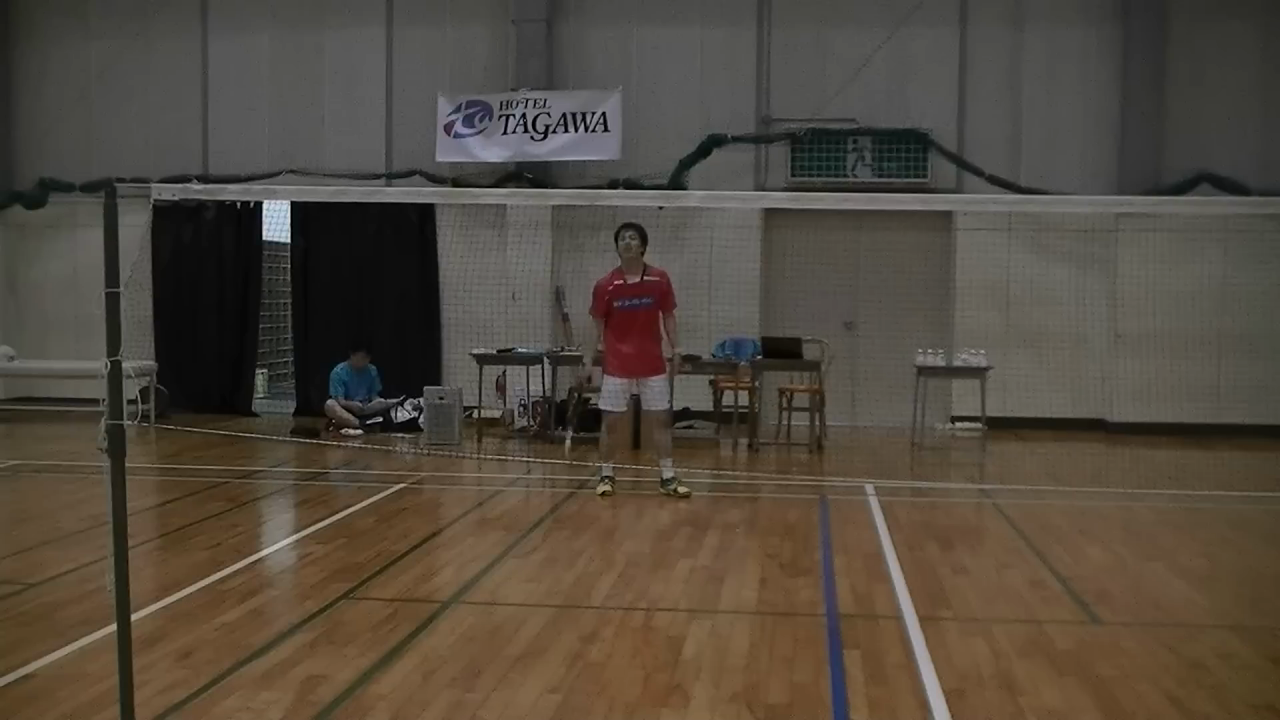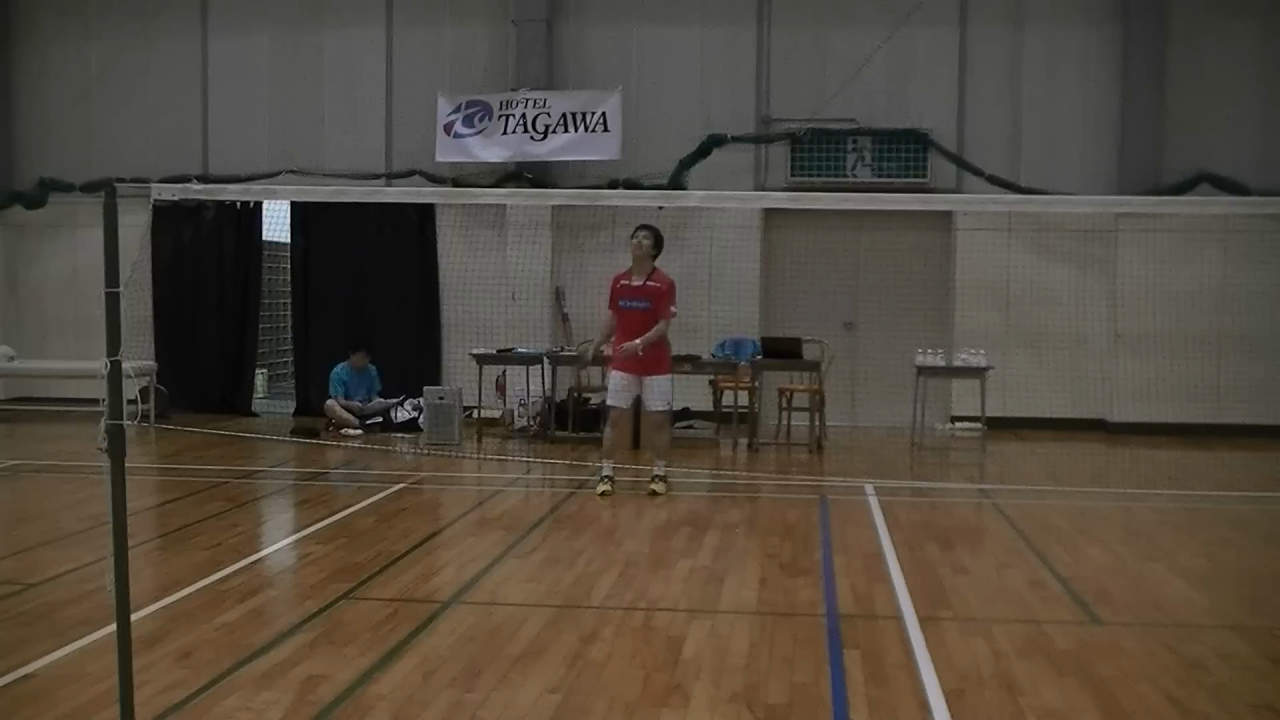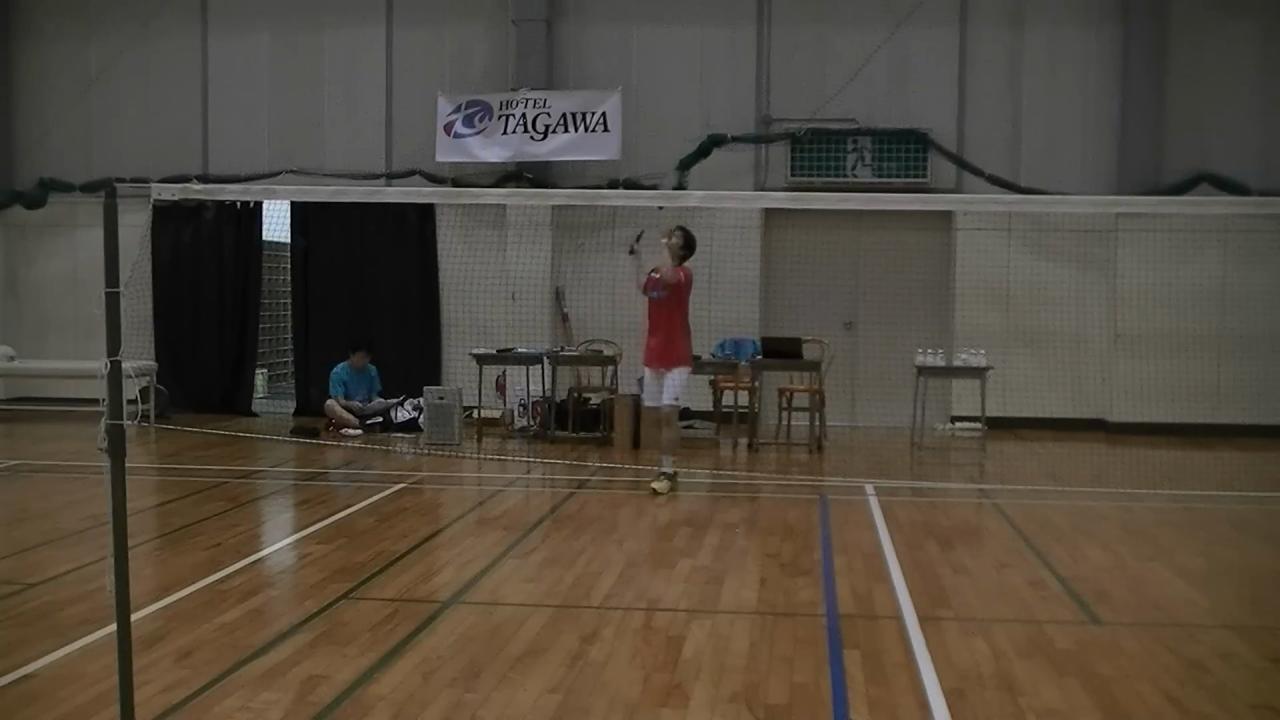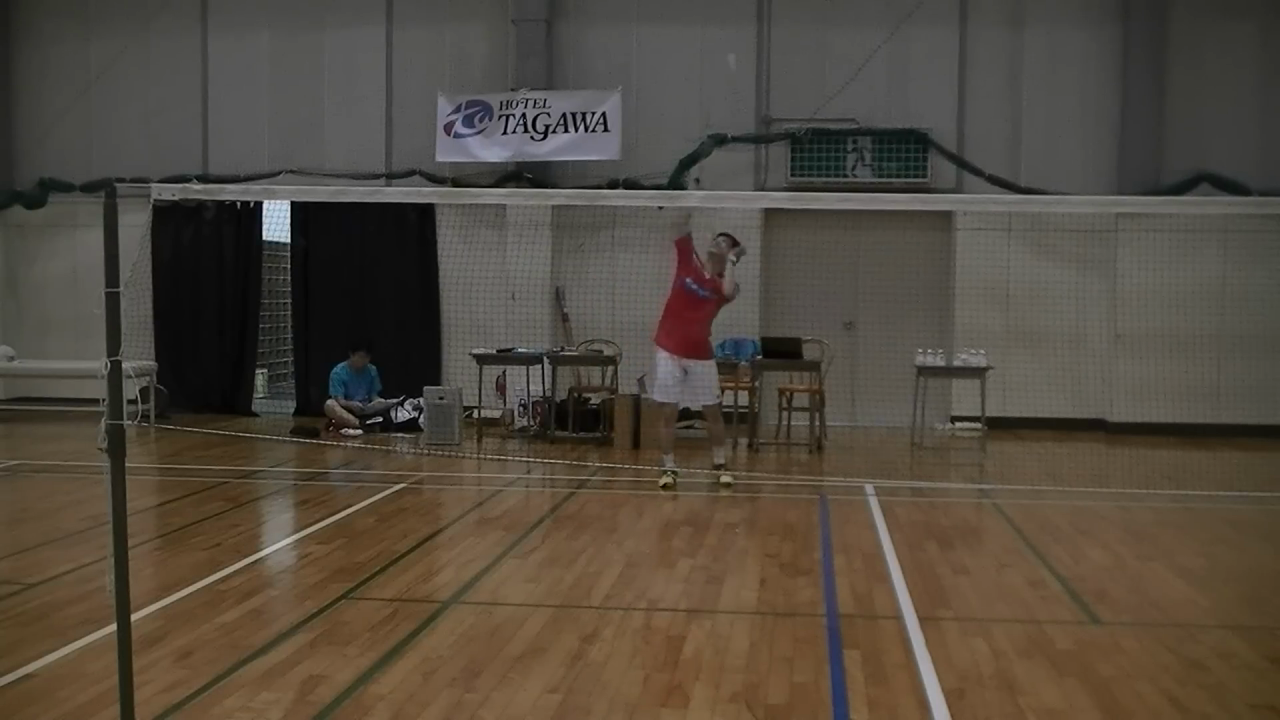
dt=0.5s
person 1, frame 1
left shoulder: (660, 279)
right shoulder: (605, 285)
left elbow: (668, 317)
right elbow: (599, 326)
left wrist: (674, 351)
left hip: (652, 364)
right hip: (617, 365)
left knee: (660, 419)
right knee: (612, 421)
left ankle: (668, 478)
right ankle: (606, 475)
person 1, frame 2
left shoulder: (664, 284)
right shoulder: (619, 282)
left elbow: (664, 325)
left wrist: (639, 343)
right wrist: (595, 345)
left hip: (656, 363)
right hip: (622, 363)
left knee: (659, 420)
right knee: (615, 418)
left ankle: (659, 474)
right ankle: (606, 474)
person 1, frame 3
left shoulder: (682, 275)
right shoulder: (653, 275)
left elbow: (667, 274)
left wrist: (665, 242)
right wrist: (637, 258)
left hip: (675, 358)
right hip: (652, 356)
left knee: (668, 413)
right knee: (656, 415)
left ankle: (667, 472)
right ankle: (665, 468)
person 1, frame 4
left shoulder: (727, 285)
right shoulder: (689, 260)
left elbow: (729, 292)
right elbow: (681, 228)
left wrist: (732, 261)
right wrist: (689, 212)
left hip: (701, 354)
right hip: (669, 350)
left knee: (712, 412)
right knee: (668, 413)
left ankle: (720, 465)
right ankle: (669, 468)
